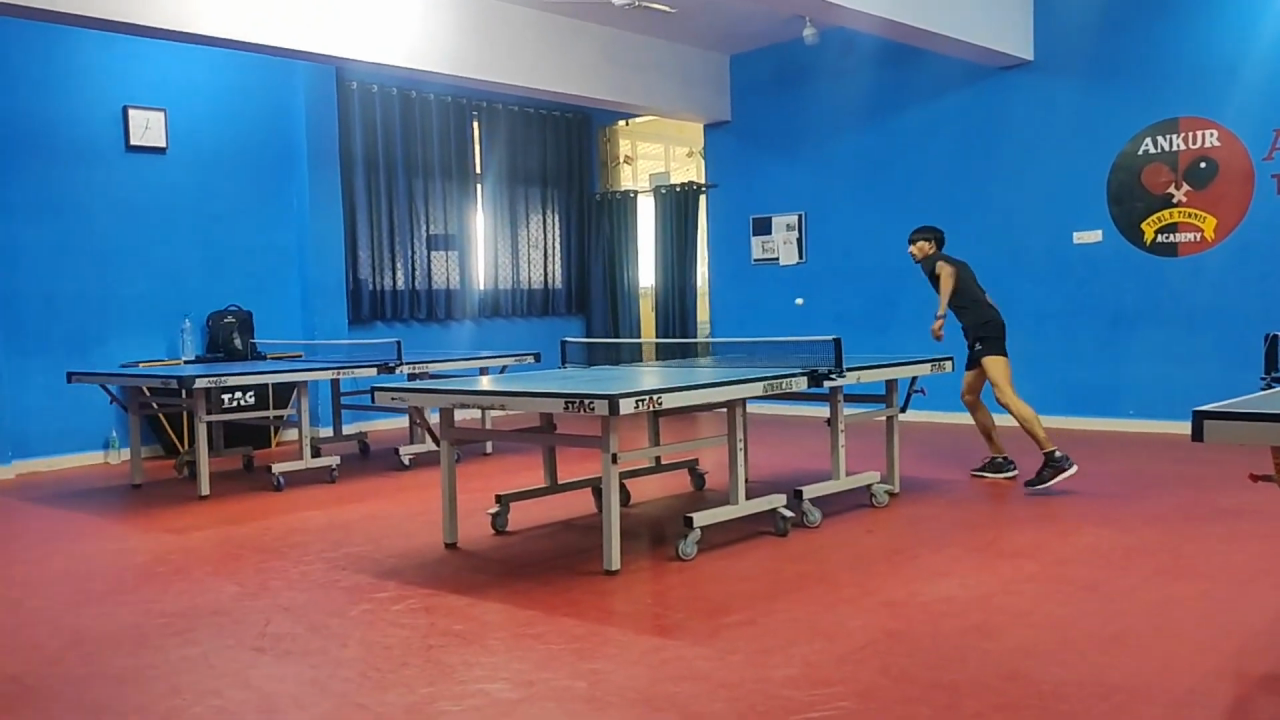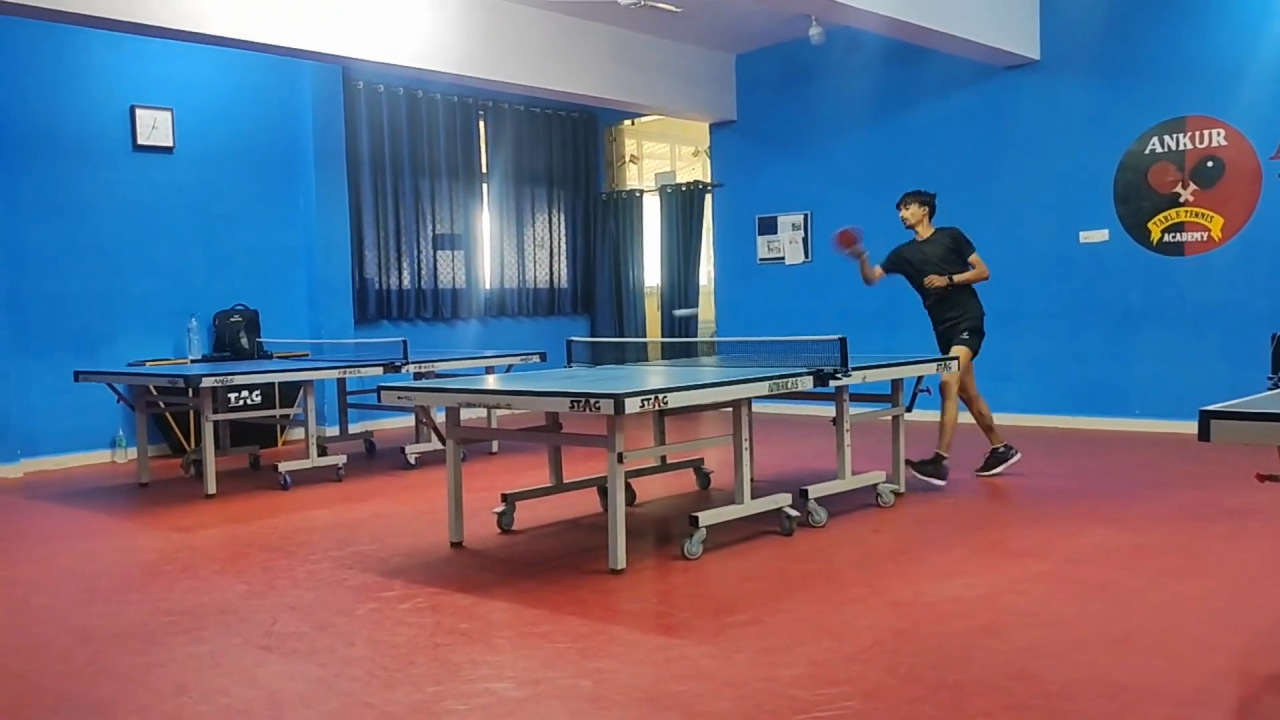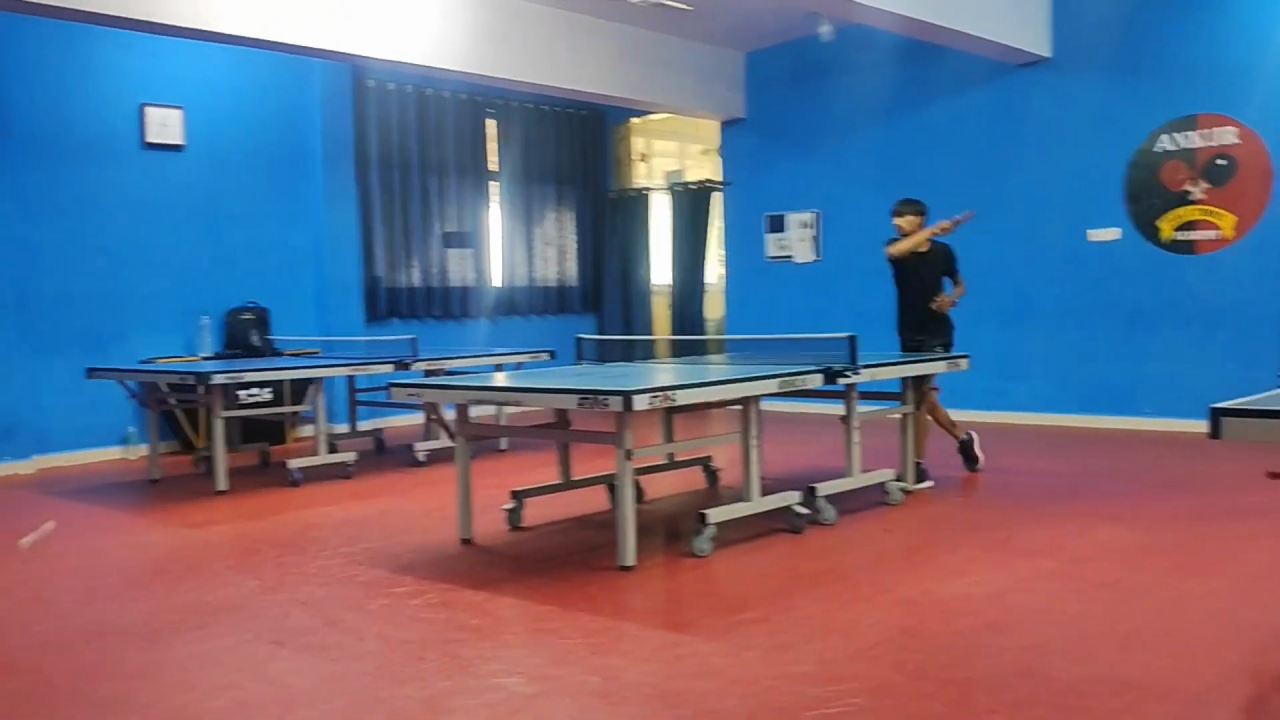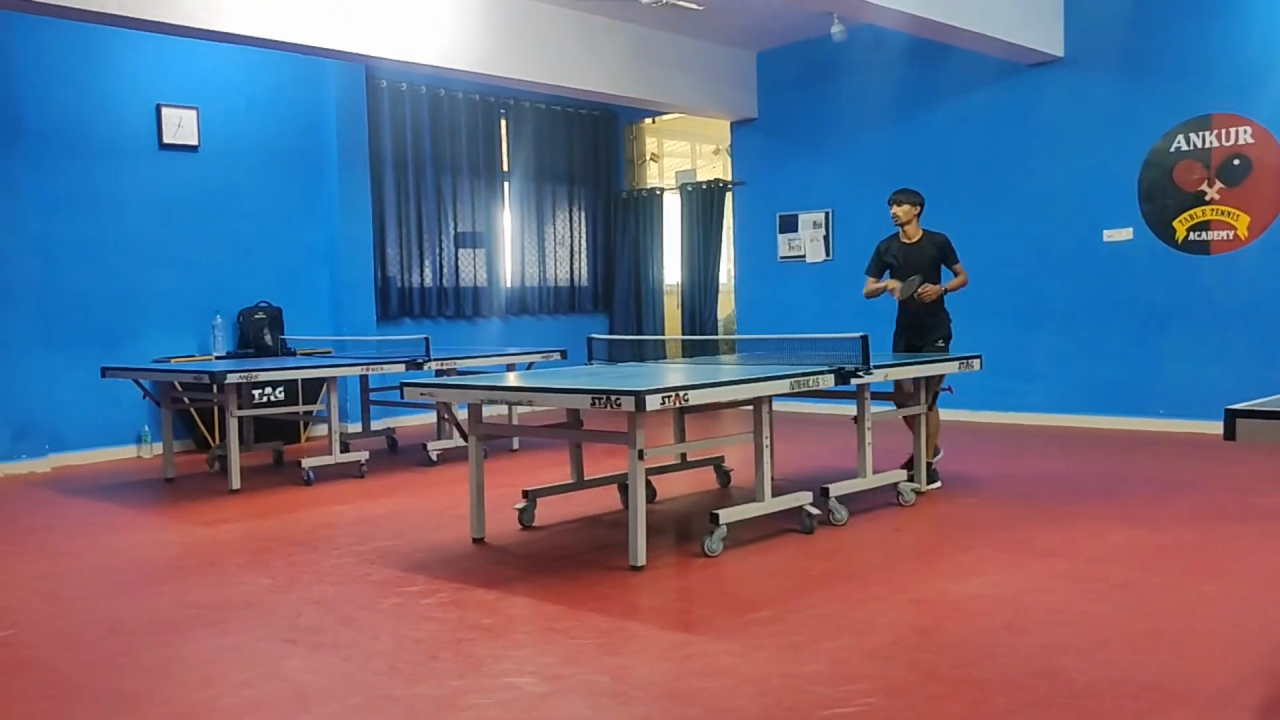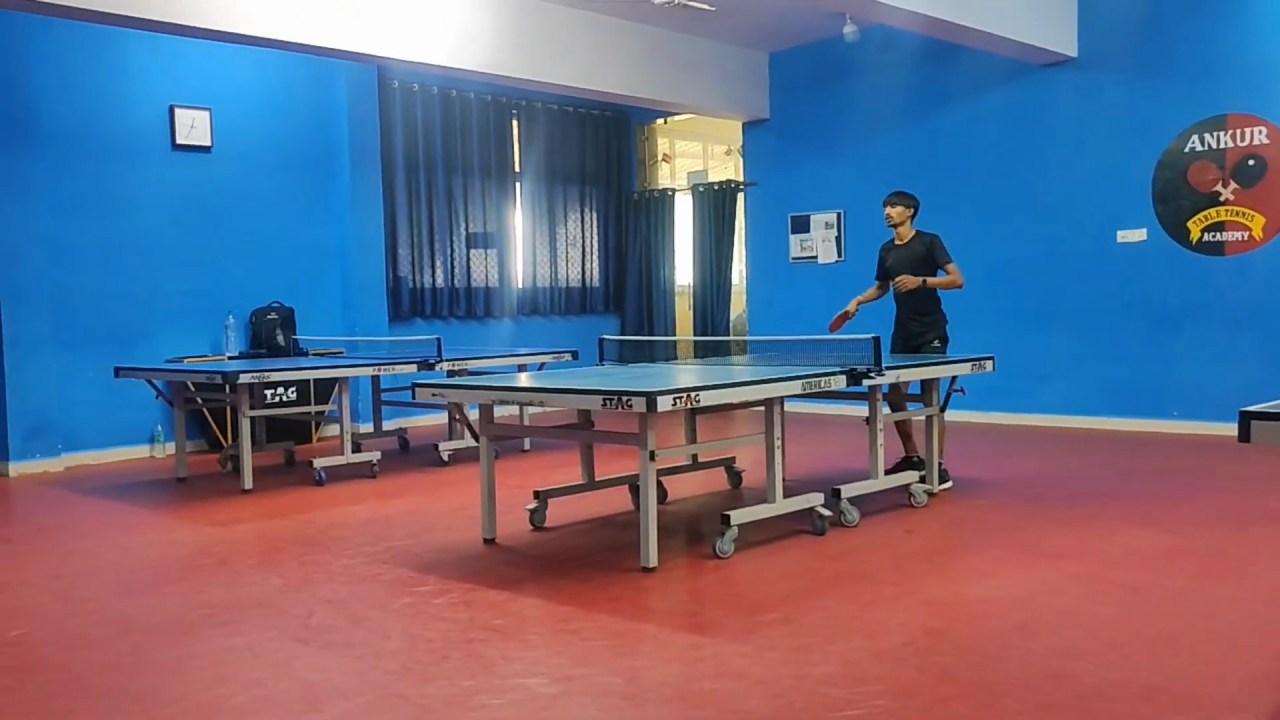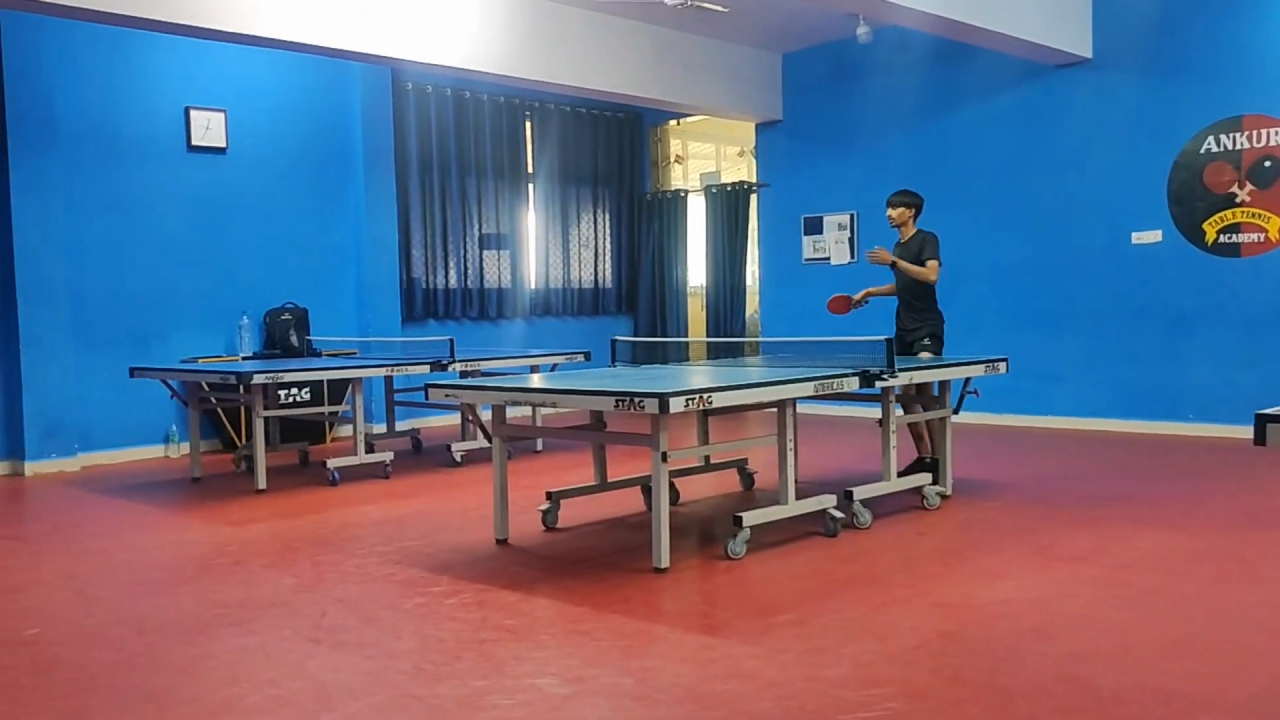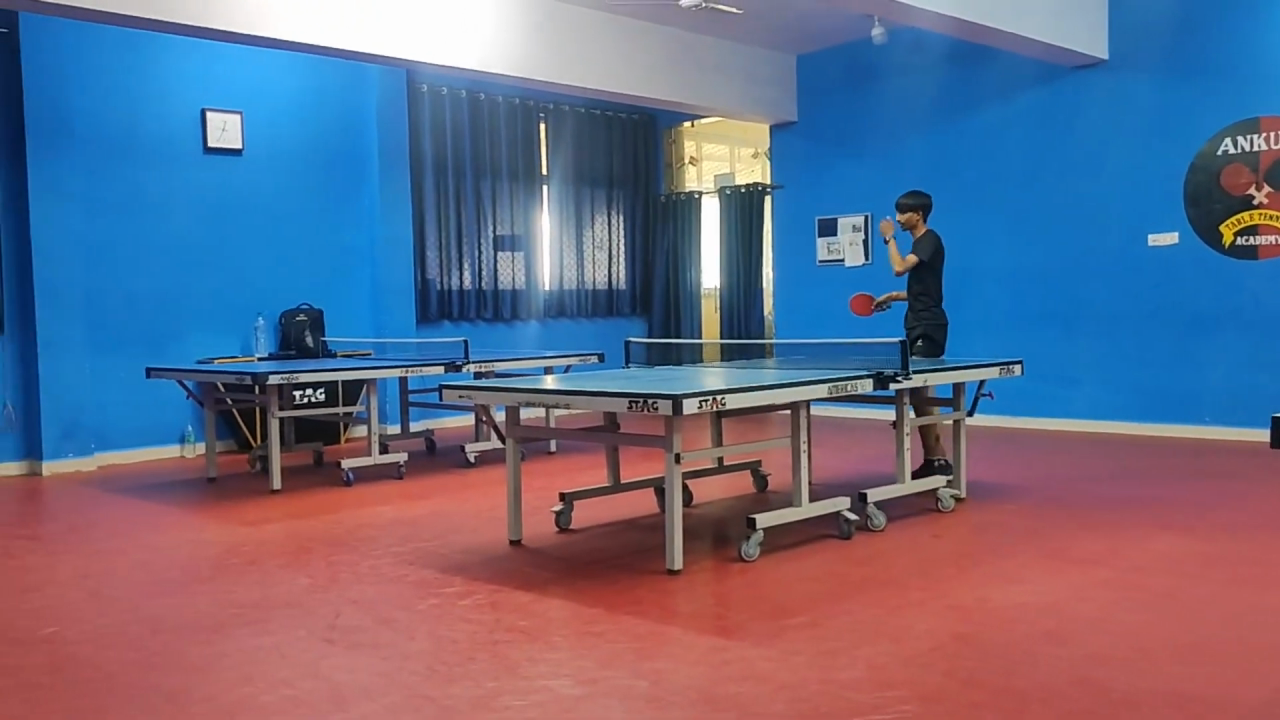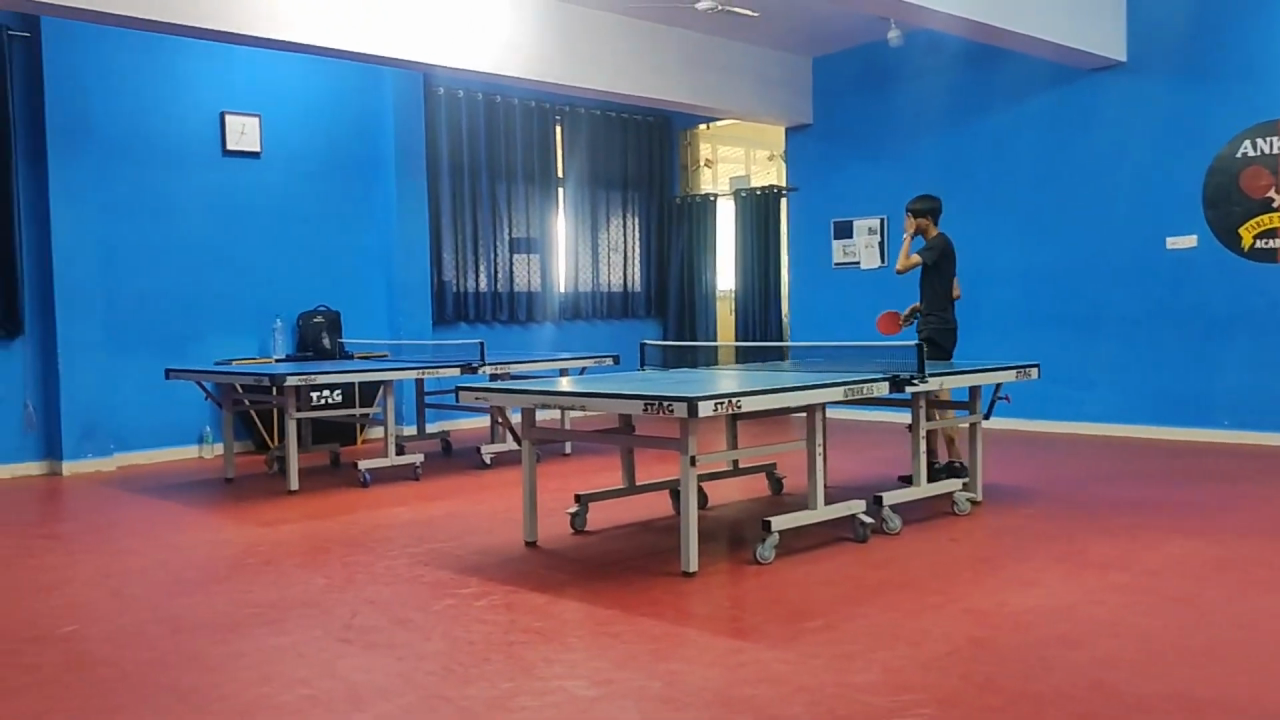
dt=0.2s
person 1, frame 1
left shoulder: (933, 262)
right shoulder: (950, 264)
left elbow: (947, 271)
left wrist: (940, 315)
left hip: (985, 332)
right hip: (981, 335)
left knee: (1005, 396)
right knee: (969, 395)
left ankle: (1055, 458)
right ankle: (1000, 458)
person 1, frame 2
left shoulder: (951, 236)
right shoulder: (903, 252)
left elbow: (983, 272)
right elbow: (872, 279)
left wrist: (949, 279)
right wrist: (861, 258)
left hip: (967, 320)
right hip: (943, 327)
left knee: (949, 382)
right knee: (968, 391)
left ankle: (941, 460)
right ankle: (1002, 450)
person 1, frame 3
left shoulder: (944, 252)
right shoulder: (897, 246)
left elbow: (959, 284)
right elbow: (892, 252)
left wrist: (951, 299)
right wrist: (936, 231)
left hip: (938, 334)
right hip: (910, 335)
left knee: (918, 396)
right knee: (923, 398)
left ankle: (919, 466)
right ankle: (963, 438)
person 1, frame 4
left shoulder: (938, 241)
right shoulder: (886, 247)
left elbow: (962, 277)
right elbow: (868, 288)
left wrist: (940, 288)
right wrist: (887, 285)
left hip: (936, 330)
right hip: (905, 330)
left knee: (929, 398)
right knee: (902, 395)
left ankle: (929, 466)
right ankle: (929, 449)
person 1, frame 5
left shoulder: (930, 242)
right shoulder: (886, 250)
left elbow: (957, 280)
right elbow: (881, 286)
left wrist: (920, 281)
right wrist: (858, 302)
left hip: (932, 330)
right hip: (903, 332)
right knee: (894, 395)
left ankle: (939, 467)
right ankle: (912, 457)
person 1, frame 6
left shoulder: (927, 239)
right shoulder: (899, 246)
left elbow: (931, 277)
left wrist: (892, 260)
right wrist: (871, 292)
left hip: (927, 327)
right hip: (904, 328)
left knee: (923, 392)
right knee: (906, 395)
left ankle: (938, 459)
right ankle: (924, 458)
person 1, frame 7
left shoulder: (930, 240)
right shoulder: (921, 242)
left elbow: (899, 268)
left wrist: (890, 239)
right wrist: (894, 296)
left hip: (928, 327)
right hip: (921, 326)
left knee: (918, 393)
right knee: (921, 395)
left ankle: (935, 460)
right ankle: (938, 460)
person 1, frame 8
left shoulder: (939, 244)
right shoulder: (938, 244)
left elbow: (901, 267)
left wrist: (909, 236)
right wrist: (917, 308)
left hip: (937, 330)
right hip: (937, 327)
left knee: (927, 404)
right knee: (939, 397)
left ankle: (934, 465)
right ankle: (954, 461)
